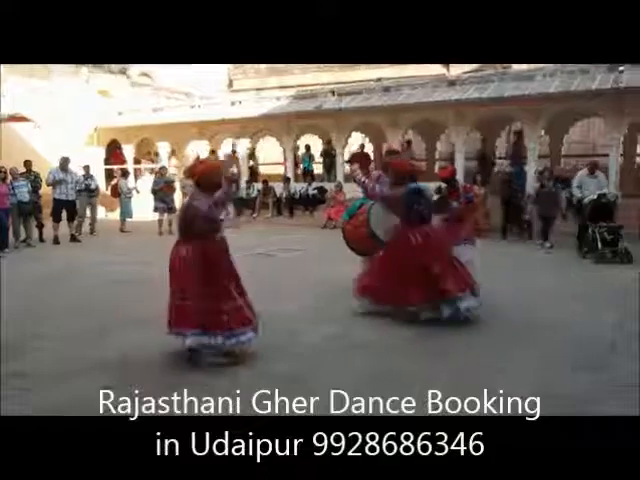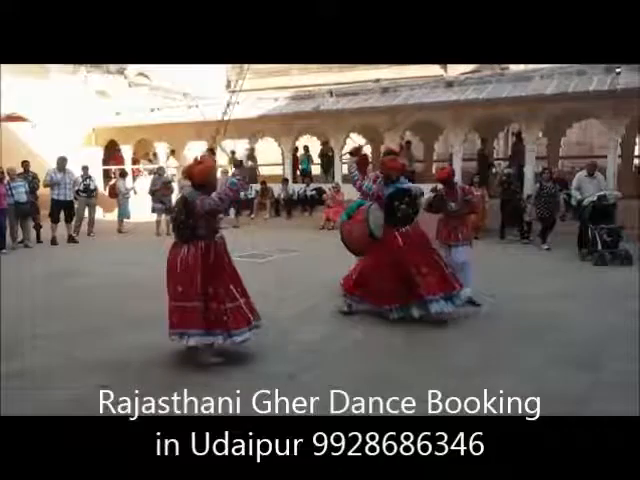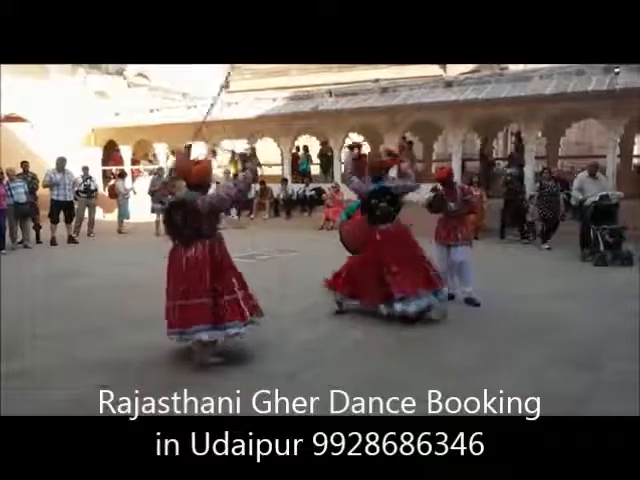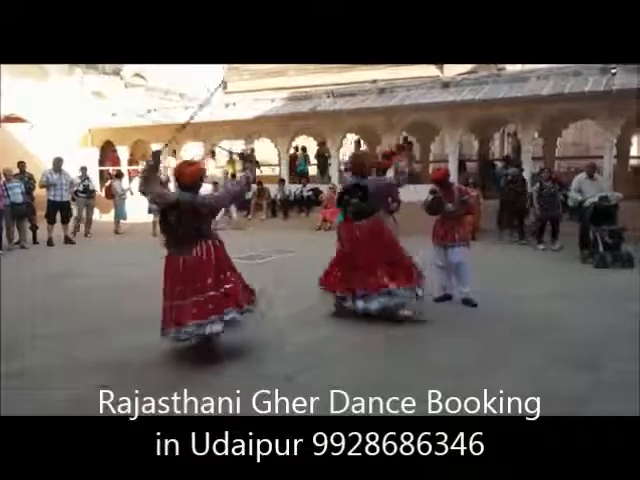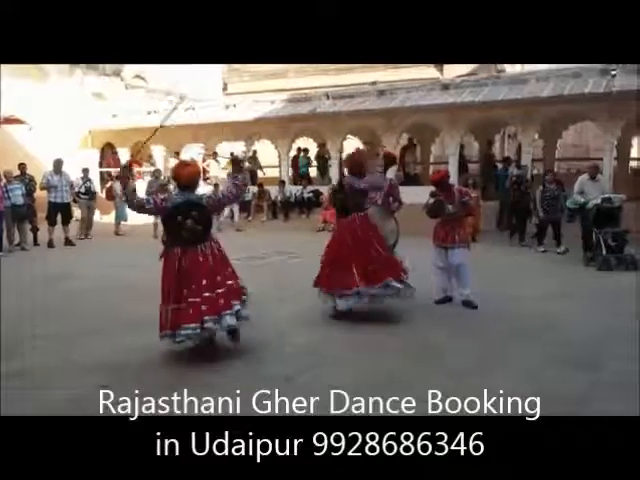
dt=0.1s
person 1, frame 1
left shoulder: (204, 196)
right shoulder: (198, 201)
right elbow: (212, 207)
right wrist: (227, 188)
left hip: (210, 253)
right hip: (201, 255)
left knee: (204, 300)
right knee: (207, 300)
left ankle: (195, 344)
person 1, frame 2
left shoulder: (187, 198)
right shoulder: (206, 203)
right elbow: (230, 192)
right wrist: (241, 173)
left hip: (183, 255)
right hip: (204, 257)
left knee: (193, 300)
right knee: (210, 299)
left ankle: (198, 344)
right ankle: (204, 351)
person 1, frame 3
left shoulder: (178, 200)
right shoulder: (208, 202)
right elbow: (237, 190)
left wrist: (182, 163)
right wrist: (251, 170)
left hip: (183, 256)
right hip: (207, 255)
left knee: (192, 298)
right knee: (211, 297)
left ankle: (201, 346)
right ankle: (204, 353)
person 1, frame 4
left shoulder: (167, 200)
right shoulder: (207, 202)
left elbow: (150, 188)
right elbow: (238, 190)
left wrist: (151, 169)
left hip: (179, 257)
right hip: (208, 254)
left knee: (187, 296)
right knee: (215, 291)
left ankle: (199, 332)
person 1, frame 5
left shoulder: (165, 203)
right shoulder: (208, 202)
left elbow: (137, 204)
right elbow: (234, 193)
left wrist: (126, 185)
right wrist: (237, 172)
left hip: (178, 257)
right hip: (207, 254)
left knee: (183, 296)
right knee: (217, 288)
right ankle: (229, 324)
person 2, frame 1
left shoulder: (395, 194)
right shoulder: (418, 189)
left elbow: (370, 189)
left wrist: (356, 172)
left hip: (408, 236)
right hip: (427, 234)
left knee: (387, 264)
right knee: (438, 267)
person 2, frame 2
left shoulder: (379, 191)
right shoulder: (408, 187)
left elbow: (358, 183)
left wrist: (352, 165)
left hip: (393, 237)
right hip: (414, 234)
left knee: (373, 267)
right knee: (426, 267)
left ankle: (352, 303)
person 2, frame 3
left shoulder: (364, 188)
right shoulder: (395, 185)
left elbow: (350, 179)
right elbow: (413, 184)
left wrist: (349, 163)
right wrist: (405, 170)
left hip: (375, 235)
right hip: (395, 231)
left knee: (362, 266)
right knee: (410, 265)
left ankle: (343, 302)
person 2, frame 4
left shoulder: (348, 184)
right shoulder: (374, 183)
right elbow: (400, 180)
left hip: (352, 230)
right hip: (373, 228)
left knee: (348, 263)
right knee: (389, 262)
left ankle: (343, 303)
right ankle: (398, 306)
person 2, frame 5
left shoulder: (345, 181)
right shoulder: (356, 183)
right elbow: (380, 183)
left hip: (345, 227)
right hip: (357, 225)
left knee: (341, 260)
right knee: (374, 260)
left ankle: (341, 305)
person 3, frame 1
left shoulder: (467, 190)
right shoulder: (443, 191)
left elbow: (471, 208)
right elbow: (435, 209)
left wrist: (455, 213)
left hip: (462, 230)
right hip: (443, 229)
left knee: (464, 260)
right knee: (443, 261)
left ankle: (467, 292)
right ankle: (447, 290)
person 3, frame 2
left shoulder: (464, 191)
right shoulder: (441, 192)
left elbow: (470, 209)
right elbow: (431, 208)
left wrist: (453, 213)
left hip: (459, 231)
right hip: (444, 232)
left knee: (462, 262)
right knee: (445, 263)
left ankle: (467, 294)
person 3, frame 3
left shoulder: (464, 190)
right shoulder: (440, 192)
left elbow: (471, 208)
right elbow: (431, 208)
left wrist: (454, 213)
right wrist: (434, 195)
left hip: (460, 231)
right hip: (443, 231)
left knee: (462, 262)
right knee: (444, 263)
left ankle: (468, 294)
right ankle: (450, 291)
person 3, frame 4
left shoulder: (461, 191)
right shoulder: (437, 193)
left elbow: (469, 209)
right elbow: (430, 210)
left wrist: (452, 214)
right wrist: (432, 197)
left hip: (457, 232)
right hip: (441, 232)
left knee: (459, 263)
right knee: (441, 264)
left ankle: (465, 295)
right ankle: (445, 292)
person 3, frame 5
left shoulder: (462, 193)
right shoulder: (438, 195)
left elbow: (469, 211)
left wrist: (452, 216)
left hip: (457, 233)
right hip: (441, 234)
left knee: (460, 265)
right knee: (441, 265)
left ankle: (465, 296)
right ankle: (446, 293)
